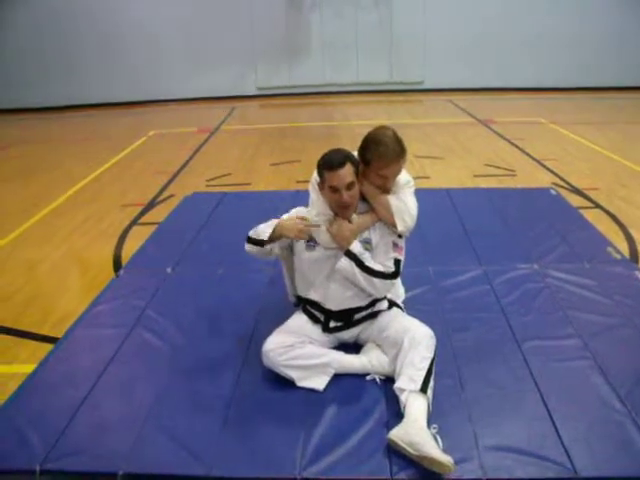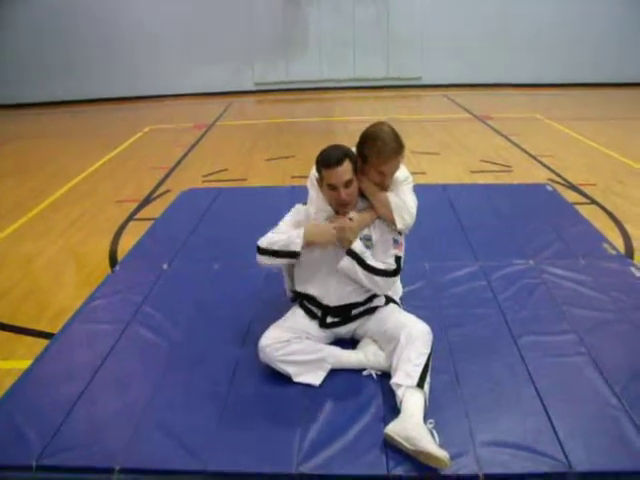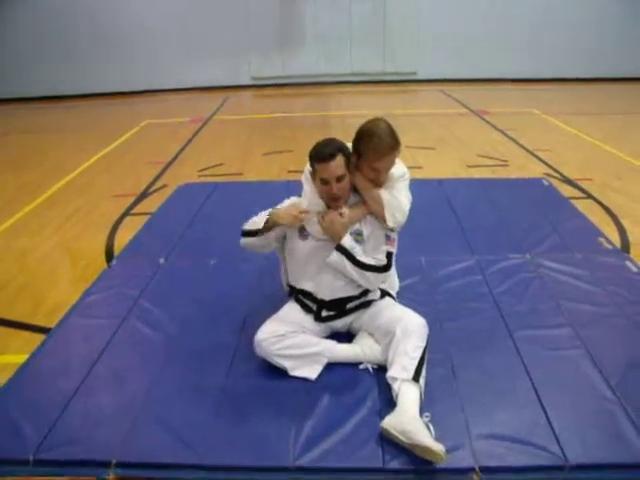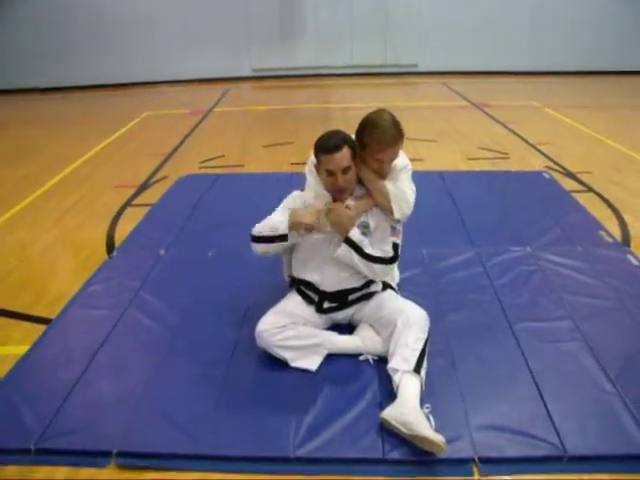
dt=0.5s
person 1, frame 1
left shoulder: (381, 223)
right shoulder: (305, 217)
left elbow: (383, 284)
right elbow: (254, 243)
left wrist: (350, 246)
right wrist: (279, 229)
left hip: (372, 314)
right hip: (318, 317)
left knee: (421, 337)
right knee: (273, 352)
left ankle: (414, 426)
right ankle: (372, 361)
person 1, frame 2
left shoulder: (381, 219)
right shoulder: (304, 214)
left elbow: (385, 281)
right elbow: (266, 251)
left wrist: (352, 244)
right wrist: (306, 236)
left hip: (368, 310)
right hip: (315, 312)
left knee: (418, 333)
right knee: (270, 347)
left ankle: (411, 421)
right ankle: (368, 357)
person 1, frame 3
left shoulder: (373, 213)
right shoulder: (297, 207)
left elbow: (376, 276)
right elbow: (250, 239)
left wrist: (341, 239)
right wrist: (273, 217)
left hip: (363, 304)
right hip: (310, 307)
left knee: (413, 326)
right knee: (266, 341)
left ankle: (407, 414)
right ankle: (365, 350)
person 1, frame 4
left shoulder: (379, 206)
right shoulder: (301, 200)
left elbow: (383, 268)
right elbow: (260, 240)
left wrist: (348, 232)
right wrist: (293, 221)
left hip: (365, 296)
right hip: (311, 298)
left knee: (415, 319)
right knee: (267, 333)
left ankle: (408, 406)
right ankle: (365, 342)
